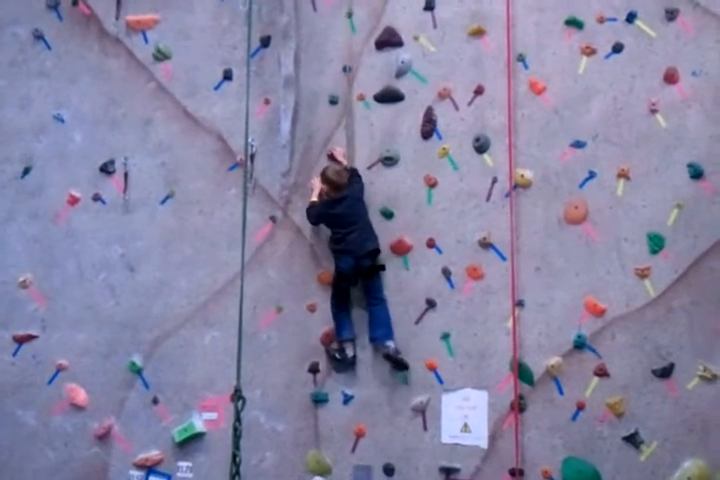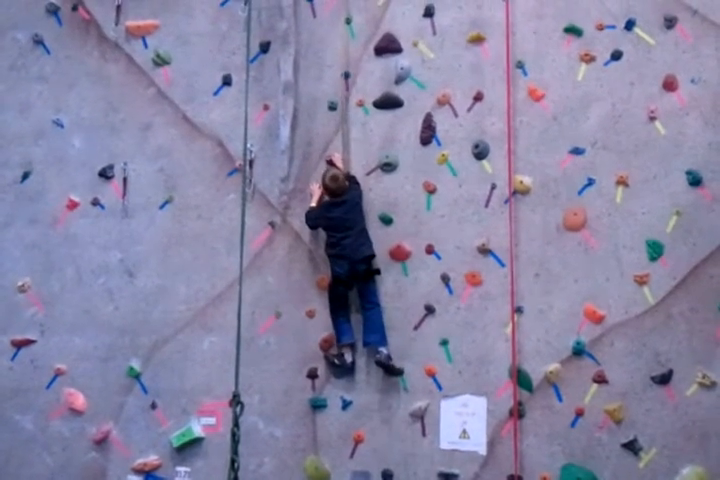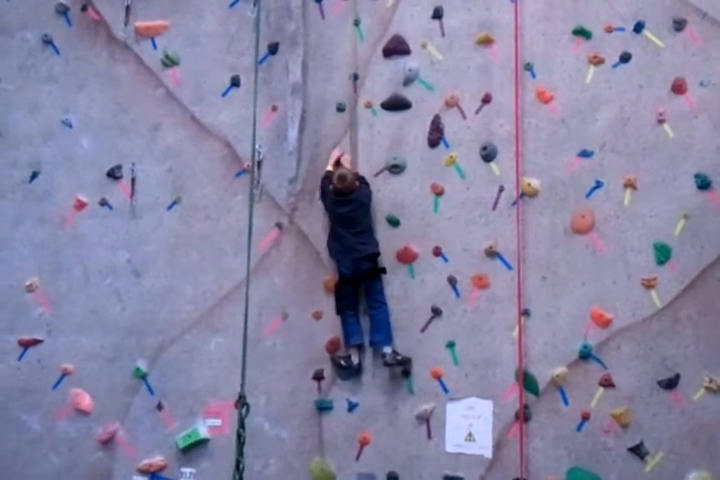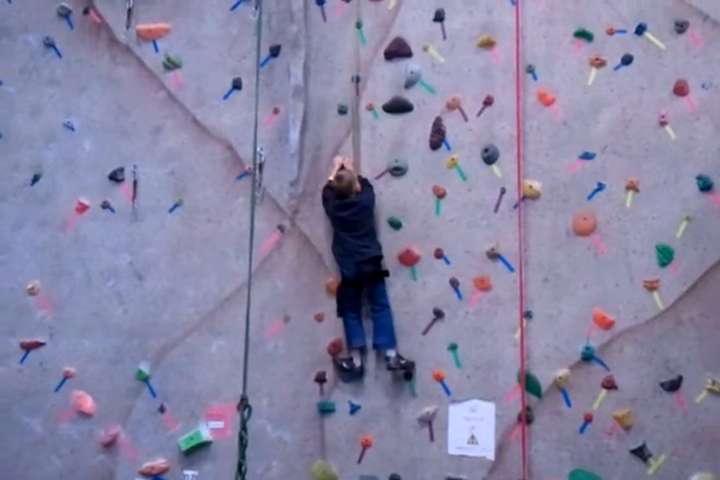
dt=0.5s
person 1, frame 1
left shoulder: (325, 207)
right shoulder: (355, 192)
left elbow: (312, 216)
right elbow: (355, 175)
left wrist: (315, 194)
right wrist: (342, 160)
left hip: (345, 259)
right hip: (367, 255)
left knee: (340, 305)
right knee: (376, 301)
left ankle: (347, 349)
right ankle: (389, 345)
person 1, frame 2
left shoulder: (324, 209)
right shoulder: (354, 197)
left elbow: (310, 221)
right elbow: (354, 182)
left wrist: (315, 199)
right wrist: (341, 167)
left hip: (340, 264)
right hip: (362, 260)
left knee: (340, 310)
right knee: (371, 306)
left ankle: (347, 355)
right ankle: (381, 352)
person 1, frame 3
left shoulder: (331, 202)
right shoulder: (363, 197)
left elbow: (325, 182)
right elbow: (363, 182)
left wrist: (333, 160)
right wrist: (349, 168)
left hip: (345, 264)
right hip: (367, 260)
left knee: (348, 310)
right knee: (377, 305)
left ankle: (353, 356)
right ankle: (387, 351)
person 1, frame 4
left shoulder: (333, 206)
right shoulder: (365, 201)
left elbow: (327, 191)
right elbow: (367, 186)
left wrist: (336, 170)
right wrist: (351, 170)
left hip: (348, 267)
right hip: (370, 262)
left knee: (351, 313)
right knee: (380, 308)
left ankle: (356, 359)
right ankle: (391, 355)
